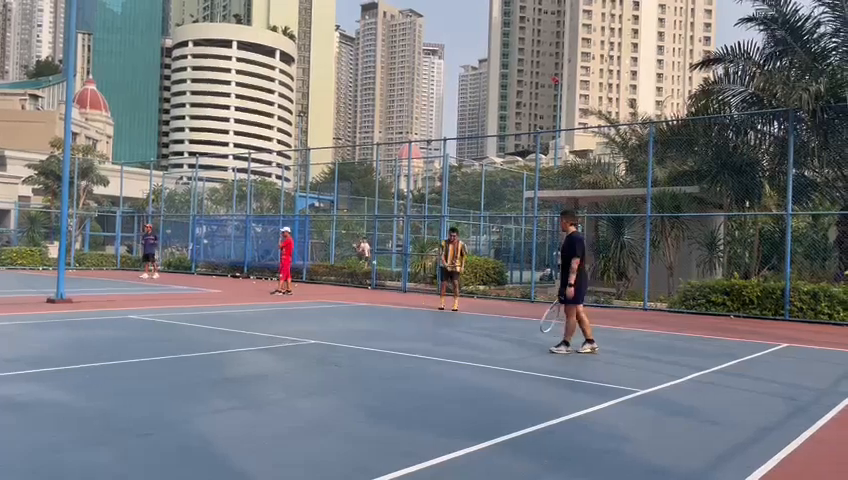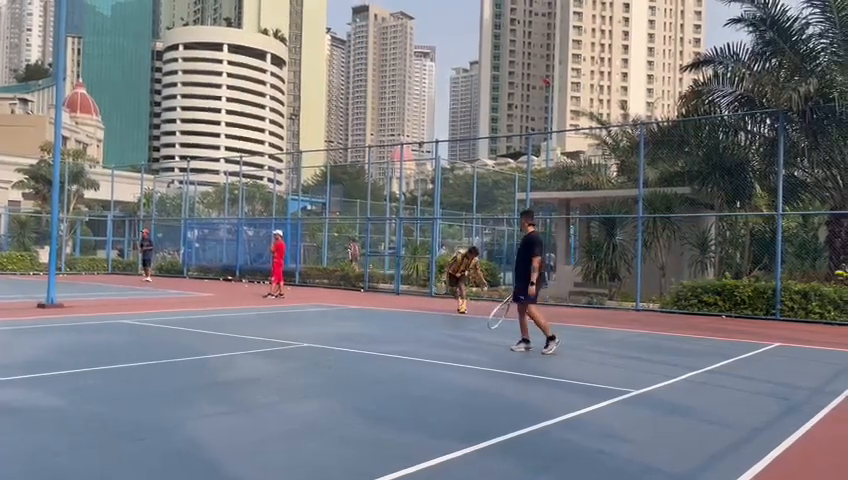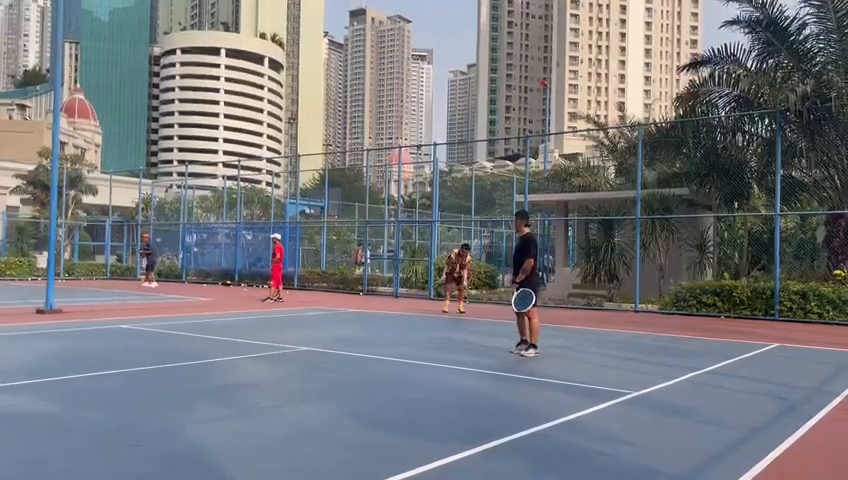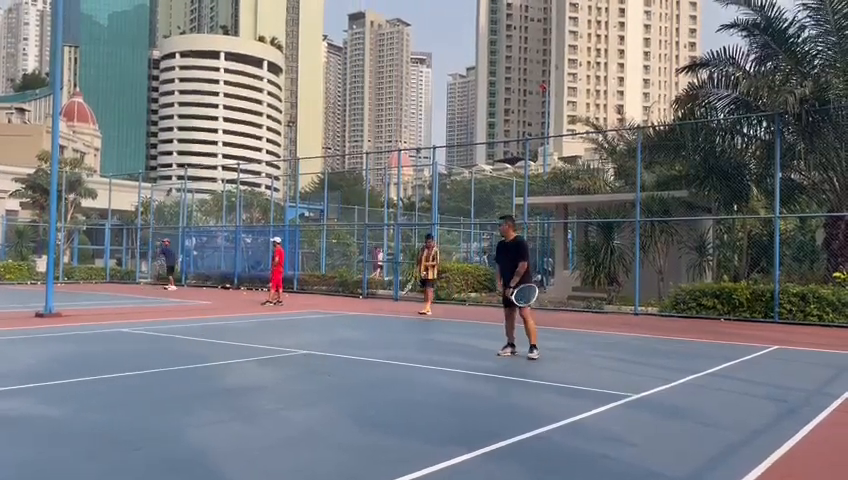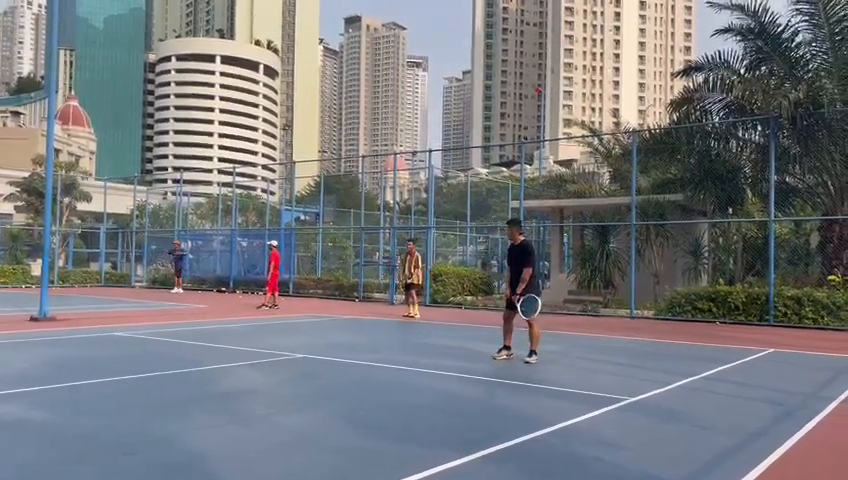
dt=1s
person 1, frame 1
left shoulder: (574, 238)
right shoulder: (571, 238)
left elbow: (575, 263)
left wrist: (570, 284)
right wrist: (568, 284)
left hip: (574, 283)
right hip: (576, 283)
left knee: (570, 313)
right knee: (578, 312)
left ankle: (565, 344)
right ankle: (590, 342)
person 1, frame 2
left shoulder: (534, 238)
right shoulder: (526, 238)
left elbow: (536, 262)
left wrist: (532, 283)
right wrist: (518, 282)
left hip: (529, 282)
right hip: (521, 281)
left knee: (531, 311)
right knee: (521, 311)
left ankle: (552, 338)
right ankle: (525, 341)
person 1, frame 3
left shoulder: (529, 240)
right shoulder: (521, 239)
left elbow: (529, 263)
left wrist: (517, 281)
right wrist: (514, 279)
left hip: (529, 283)
right hip: (520, 283)
left knee: (531, 314)
right knee: (519, 312)
left ankle: (533, 346)
right ankle: (524, 342)
person 1, frame 4
left shoulder: (520, 243)
right shoulder: (500, 245)
left elbow: (522, 266)
right elbow: (499, 266)
left wrist: (512, 285)
right wrist: (500, 284)
left hip: (522, 285)
right hip: (508, 286)
left knee: (525, 315)
right knee: (508, 315)
left ankle: (534, 347)
right ankle: (510, 345)
person 1, frame 5
left shoulder: (527, 247)
right shoulder: (511, 247)
left elbow: (527, 272)
left wrist: (518, 292)
right wrist: (508, 288)
left hip: (528, 291)
right hip: (514, 290)
left knee: (531, 320)
right knee: (507, 317)
left ankle: (533, 352)
right ankle: (507, 348)
